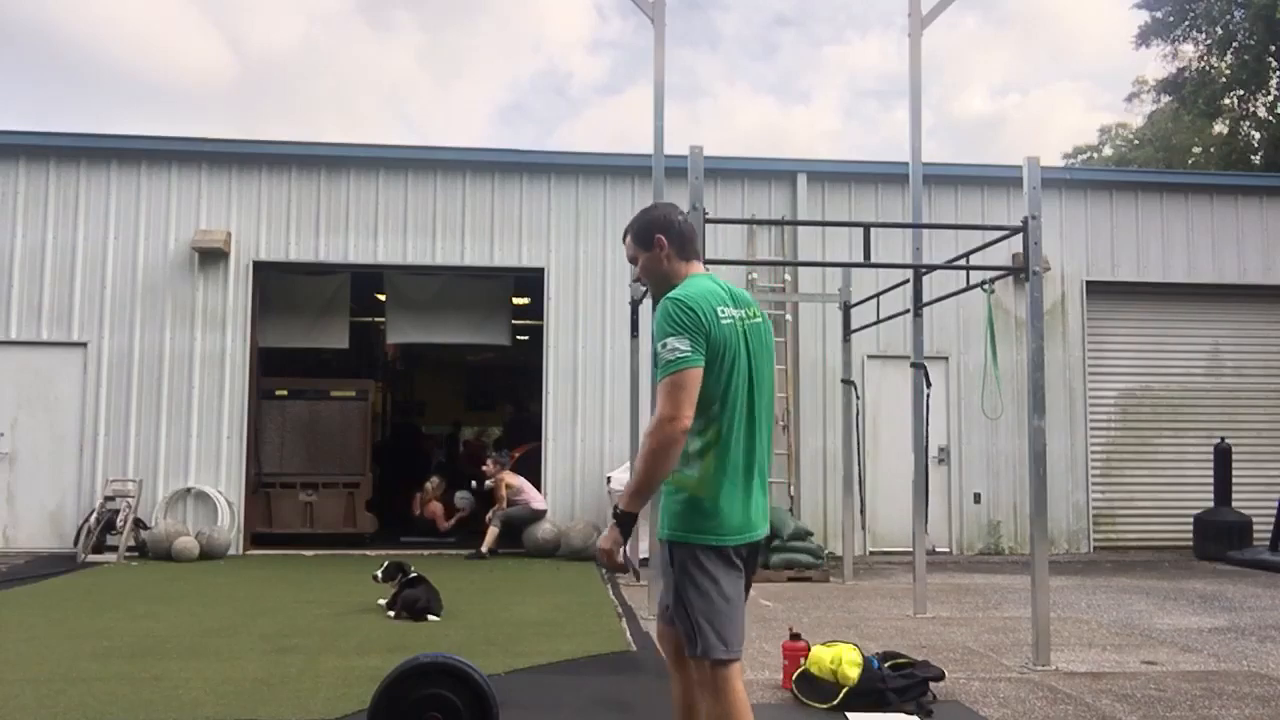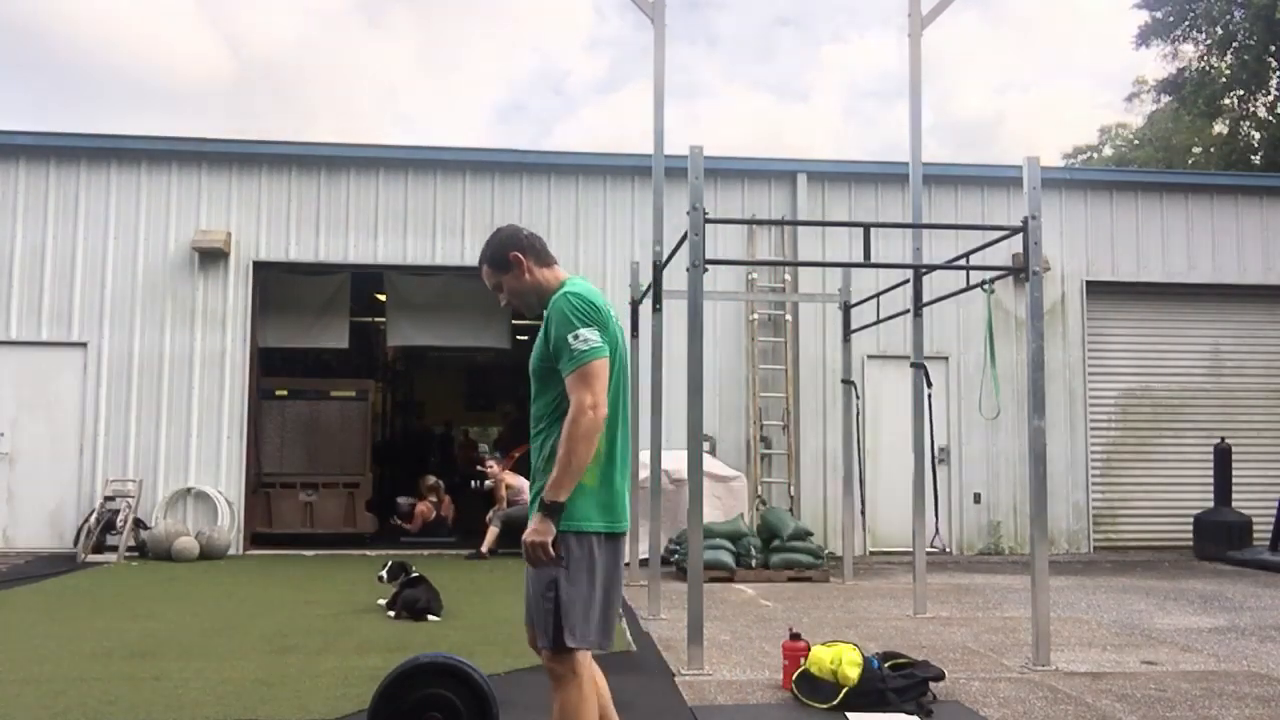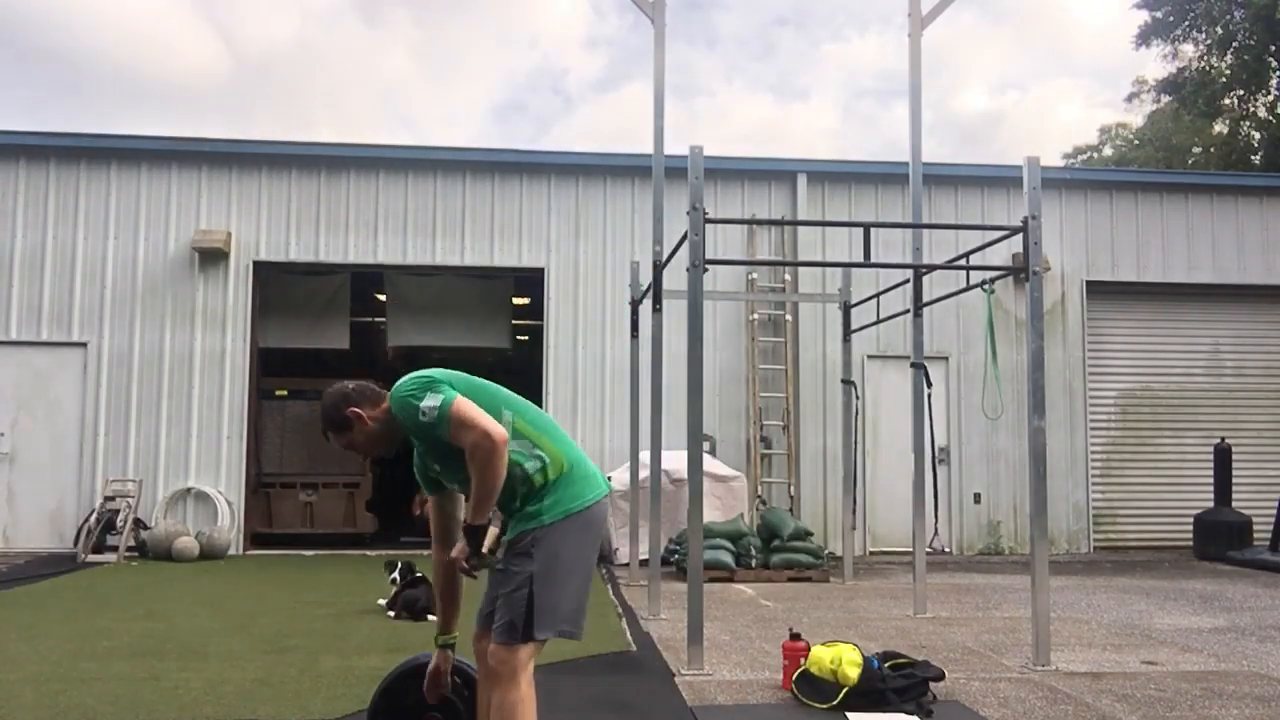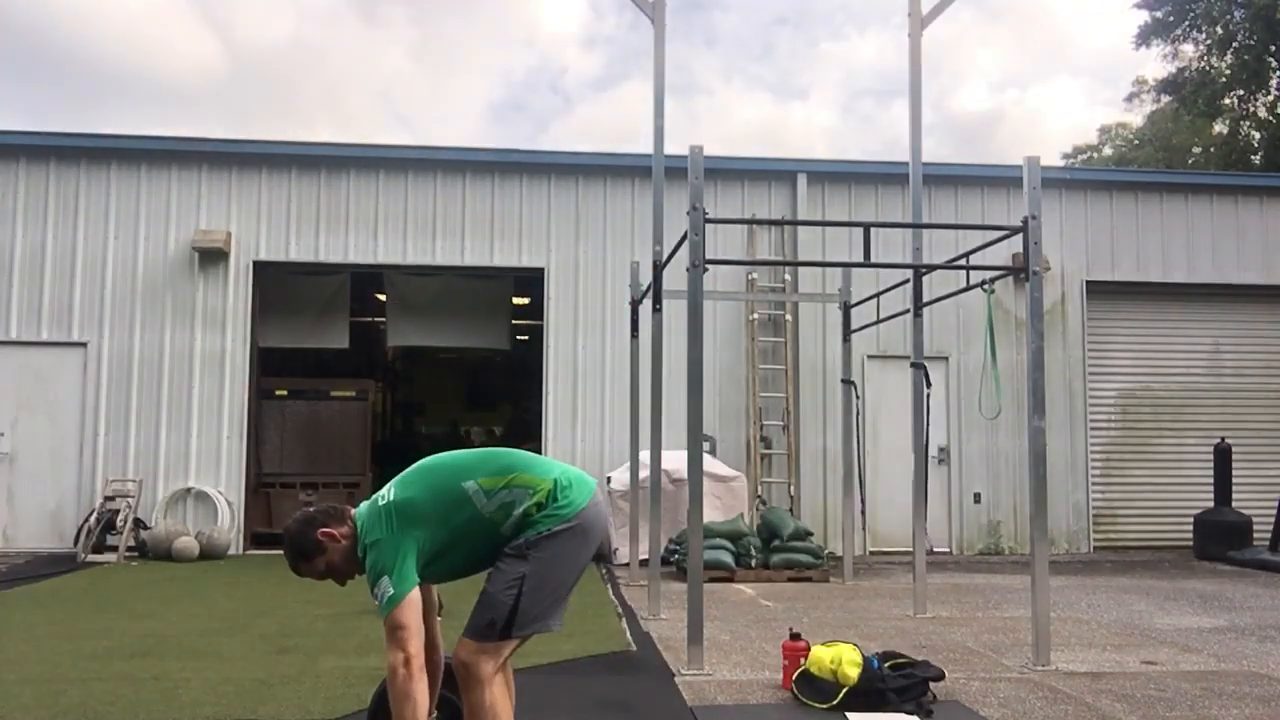
dt=1s
person 1, frame 1
left shoulder: (679, 307)
right shoulder: (747, 306)
left elbow: (673, 421)
right elbow: (762, 415)
left wrist: (622, 519)
left hip: (699, 515)
right hip: (743, 512)
left knee: (715, 664)
right knee: (675, 635)
person 1, frame 2
left shoulder: (570, 305)
right shoulder: (578, 304)
left elbow: (589, 410)
left wrist: (547, 510)
left hip: (575, 513)
right hip: (579, 508)
left knee: (565, 656)
right knee: (547, 639)
person 1, frame 3
left shoulder: (411, 395)
right shoulder: (425, 454)
left elbow: (492, 439)
right elbow: (444, 550)
left wrist: (473, 532)
right wrist: (445, 643)
left hip: (563, 504)
right hip: (544, 508)
left knee: (506, 660)
right knee: (488, 645)
person 1, frame 4
left shoulder: (384, 538)
right shoulder: (393, 520)
left elbow: (406, 660)
right elbow: (424, 643)
left hip: (562, 513)
right hip: (573, 505)
left knee: (475, 662)
right knee: (489, 653)
